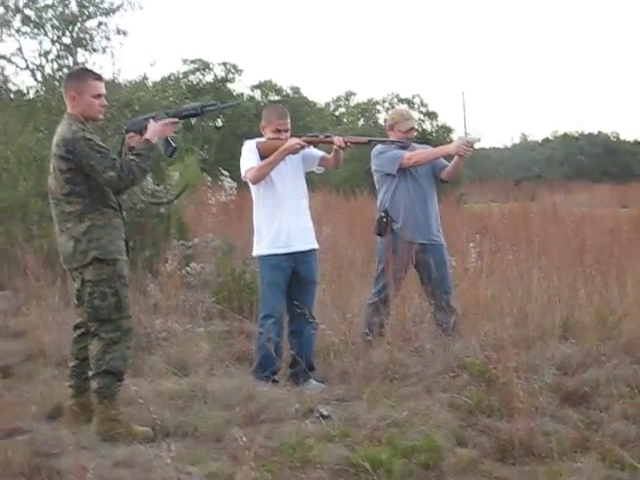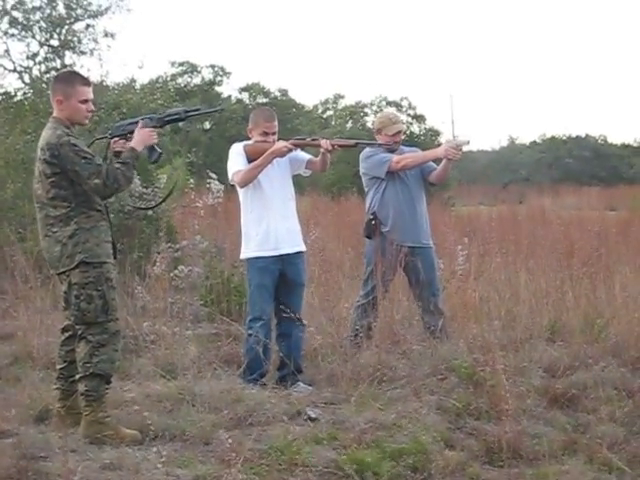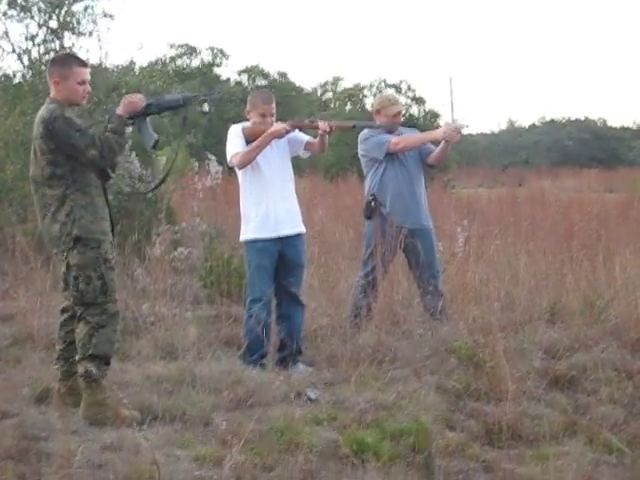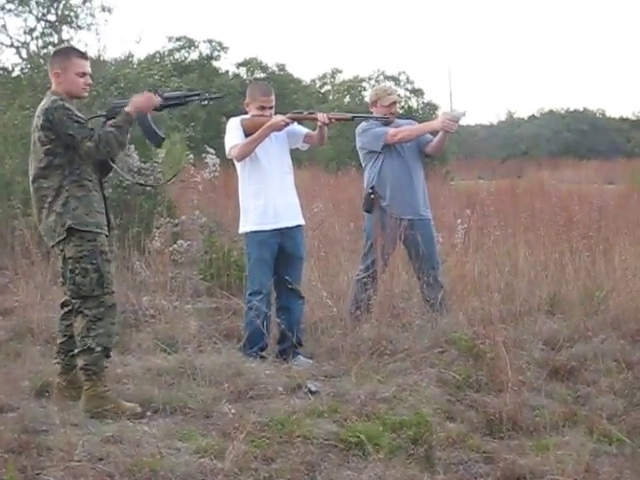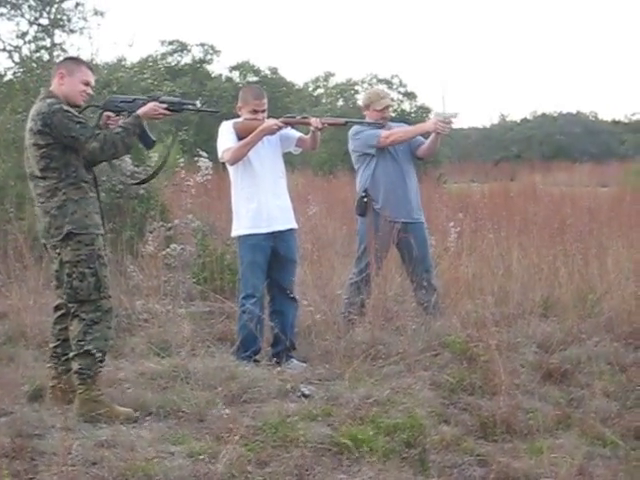
dt=0.5s
person 1, frame 1
left shoulder: (70, 135)
right shoulder: (76, 137)
left elbow: (108, 183)
right elbow: (121, 177)
left wrist: (131, 151)
right wrist: (149, 142)
left hip: (84, 246)
right hip: (98, 247)
left knee: (90, 324)
right knee: (113, 327)
left ankle: (80, 404)
right ankle: (107, 416)
person 1, frame 2
left shoulder: (57, 138)
right shoulder: (62, 140)
left elbow: (92, 184)
right elbow: (106, 184)
left wrist: (114, 156)
right wrist: (134, 149)
left hip: (73, 249)
right hip: (84, 250)
left knee: (78, 327)
right knee: (101, 330)
left ankle: (67, 407)
right ankle: (95, 418)
person 1, frame 3
left shoulder: (55, 118)
right shoulder: (57, 117)
left elbow: (93, 167)
right elbow: (102, 155)
left wrist: (115, 127)
right wrist: (121, 116)
left hip: (73, 228)
right hip: (82, 228)
left knee: (78, 307)
right knee: (100, 309)
left ankle: (67, 386)
right ankle: (94, 398)
person 1, frame 4
left shoulder: (56, 111)
right shoulder: (56, 110)
left elbow: (90, 167)
right elbow: (98, 149)
left wrist: (111, 133)
right wrist: (128, 115)
left hip: (68, 221)
right hip: (77, 222)
left knee: (76, 301)
right knee: (98, 302)
left ankle: (68, 379)
right ankle: (95, 393)
person 1, frame 5
left shoulder: (44, 112)
right shoulder: (55, 112)
left elbow: (84, 155)
right elbow: (101, 148)
left wrist: (105, 130)
right wrist: (138, 118)
left hip: (61, 224)
right hip: (75, 224)
left knee: (70, 304)
right knee: (94, 306)
left ankle: (61, 383)
right ankle: (88, 397)
person 2, frame 1
left shoulder: (299, 149)
right shoulder: (252, 148)
left elbow: (332, 164)
right elbow: (254, 177)
left wrist: (338, 149)
right wrist: (283, 151)
left hip: (304, 245)
right hip: (272, 247)
left knee: (304, 314)
right knee: (272, 315)
left ankle: (302, 373)
right ankle: (265, 377)
person 2, frame 2
left shoulder: (286, 151)
right shoulder: (239, 151)
left elbow: (319, 168)
right elbow: (241, 180)
left wrist: (325, 153)
right wrist: (271, 154)
left hip: (292, 247)
right hip: (260, 250)
left knee: (292, 317)
right knee: (260, 318)
left ankle: (290, 376)
right ankle: (253, 380)
person 2, frame 3
left shoulder: (285, 133)
right shoulder: (238, 132)
left elbow: (317, 148)
right elbow: (239, 161)
left wrist: (323, 134)
right wrist: (269, 135)
left hip: (292, 229)
right hip: (259, 232)
left knee: (292, 297)
right knee: (259, 300)
left ankle: (290, 357)
right ankle: (253, 361)
person 2, frame 4
left shoulder: (284, 125)
right shoulder: (236, 125)
left elbow: (316, 141)
right elbow: (237, 154)
left wrist: (322, 127)
right wrist: (267, 128)
left hip: (291, 221)
right hip: (258, 224)
left knee: (291, 289)
right knee: (259, 291)
left ankle: (289, 349)
right ankle: (253, 353)
person 2, frame 5
left shoulder: (276, 128)
right shoulder: (229, 128)
left elbow: (309, 145)
right elbow: (230, 157)
left wrist: (315, 131)
right wrist: (260, 131)
left hip: (284, 224)
right hip: (251, 227)
left knee: (285, 292)
right knee: (252, 295)
left ankle: (282, 352)
right ankle: (246, 357)
person 3, frame 1
left shoulder: (426, 151)
right shoulder: (380, 153)
left elbow: (447, 174)
right elbow: (410, 160)
left wrist: (459, 156)
right wrist: (448, 148)
left hip: (430, 234)
right hip: (396, 234)
left knee: (442, 290)
right knee: (383, 290)
left ankle: (452, 338)
right ankle: (370, 340)
person 3, frame 2
left shoulder: (414, 153)
right shoulder: (369, 156)
left elbow: (436, 178)
right elbow: (400, 163)
left wrist: (448, 159)
right wrist: (437, 152)
left hip: (419, 237)
right hip: (385, 237)
left knee: (430, 293)
right knee: (371, 293)
left ankle: (440, 341)
right ankle: (357, 343)
person 3, frame 3
left shoulder: (413, 134)
right shoulder: (368, 137)
left elbow: (433, 159)
right elbow: (398, 145)
left wrist: (446, 142)
right wrist: (436, 134)
left hip: (418, 218)
right hip: (384, 218)
left knee: (429, 274)
right knee: (371, 274)
left ankle: (441, 323)
right ankle: (357, 323)
person 3, frame 4
left shoulder: (410, 125)
right shoulder: (365, 130)
left elbow: (432, 149)
right elbow: (395, 137)
left wrist: (444, 131)
right wrist: (434, 124)
left hip: (418, 210)
right hip: (384, 211)
left knee: (429, 266)
right knee: (371, 266)
left ankle: (440, 314)
right ankle: (357, 316)
person 3, frame 5
left shoulder: (402, 128)
right shoulder: (358, 133)
left elbow: (424, 152)
right elbow: (388, 139)
left wrist: (436, 134)
right wrist: (426, 126)
left hip: (411, 213)
right hip: (376, 214)
left knee: (422, 269)
right knee: (364, 270)
left ankle: (434, 317)
right ankle: (350, 319)
